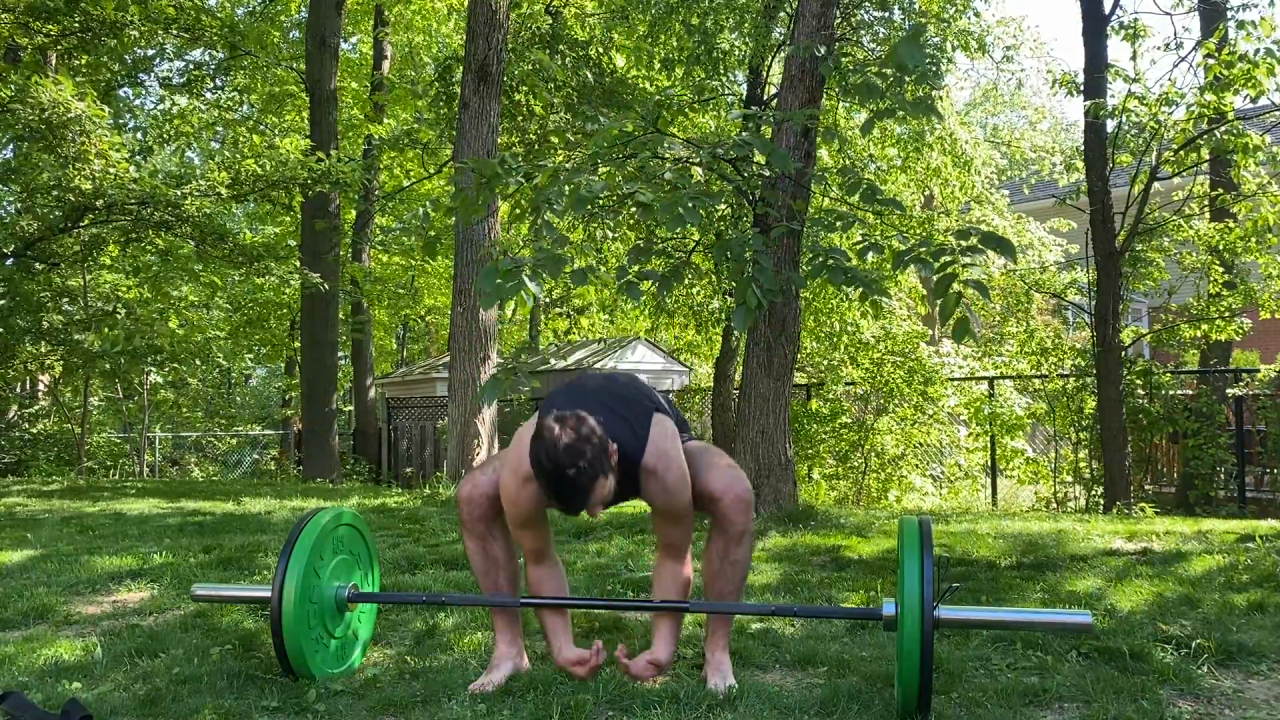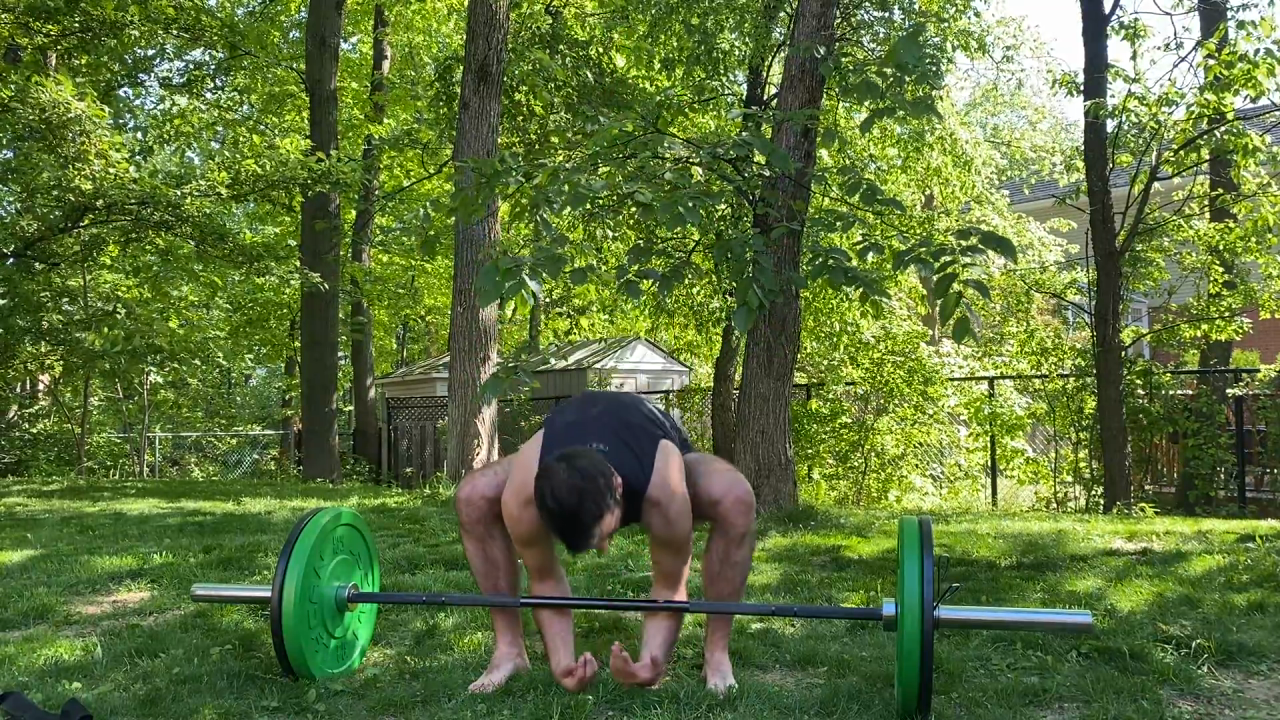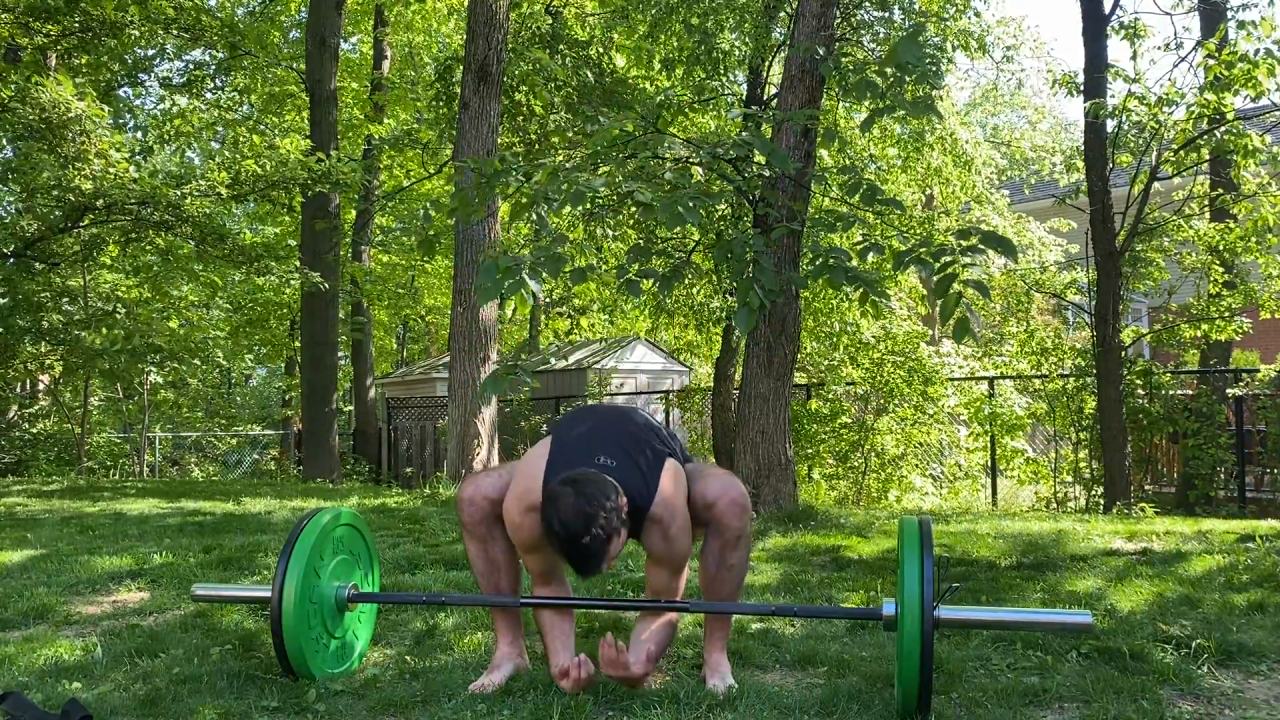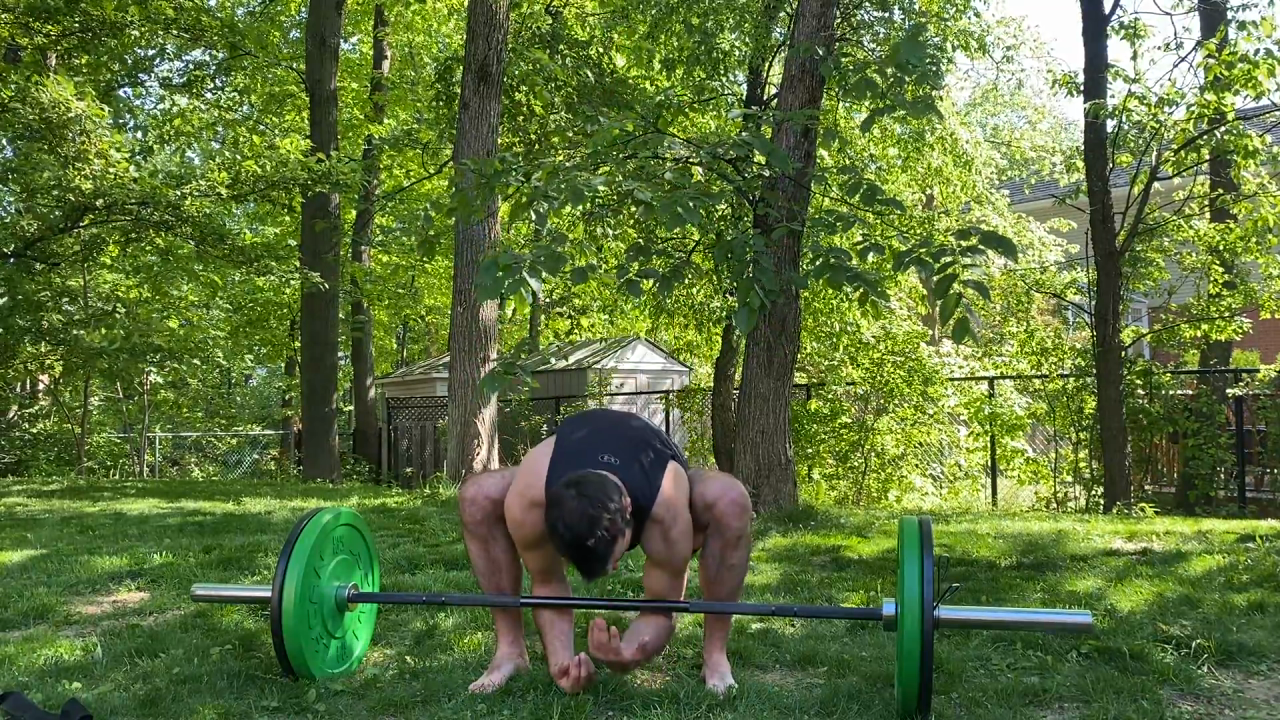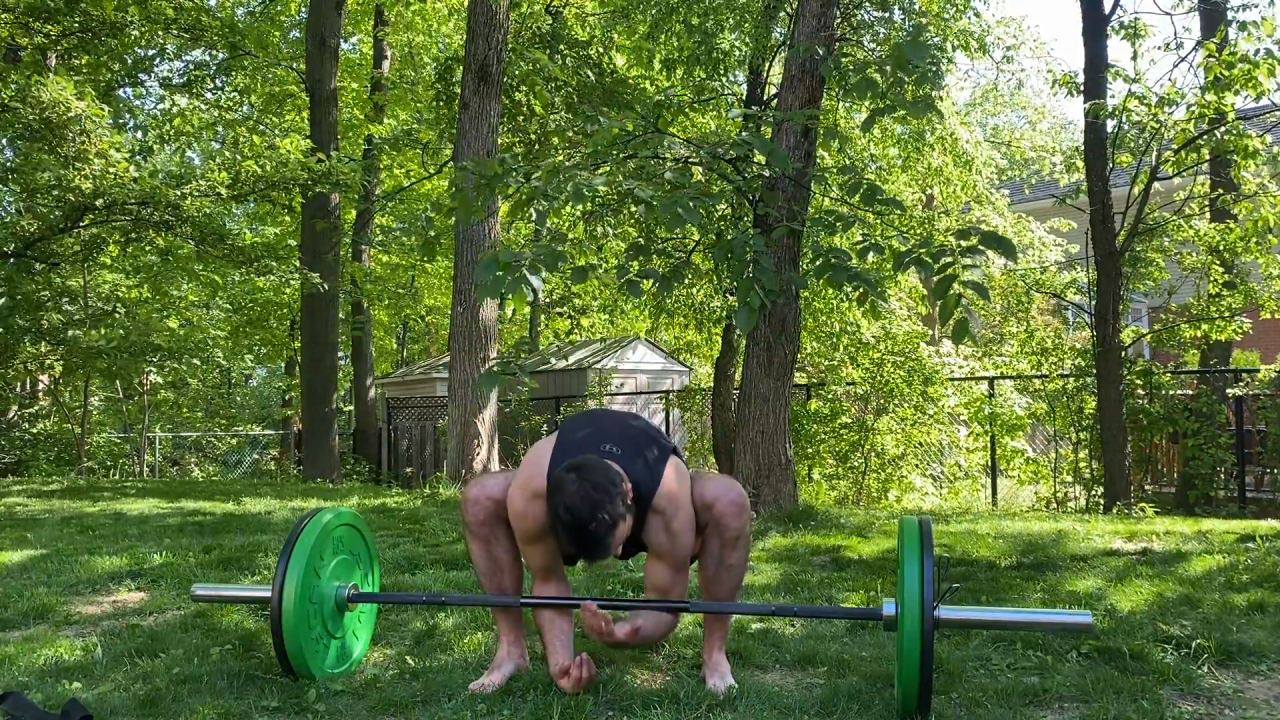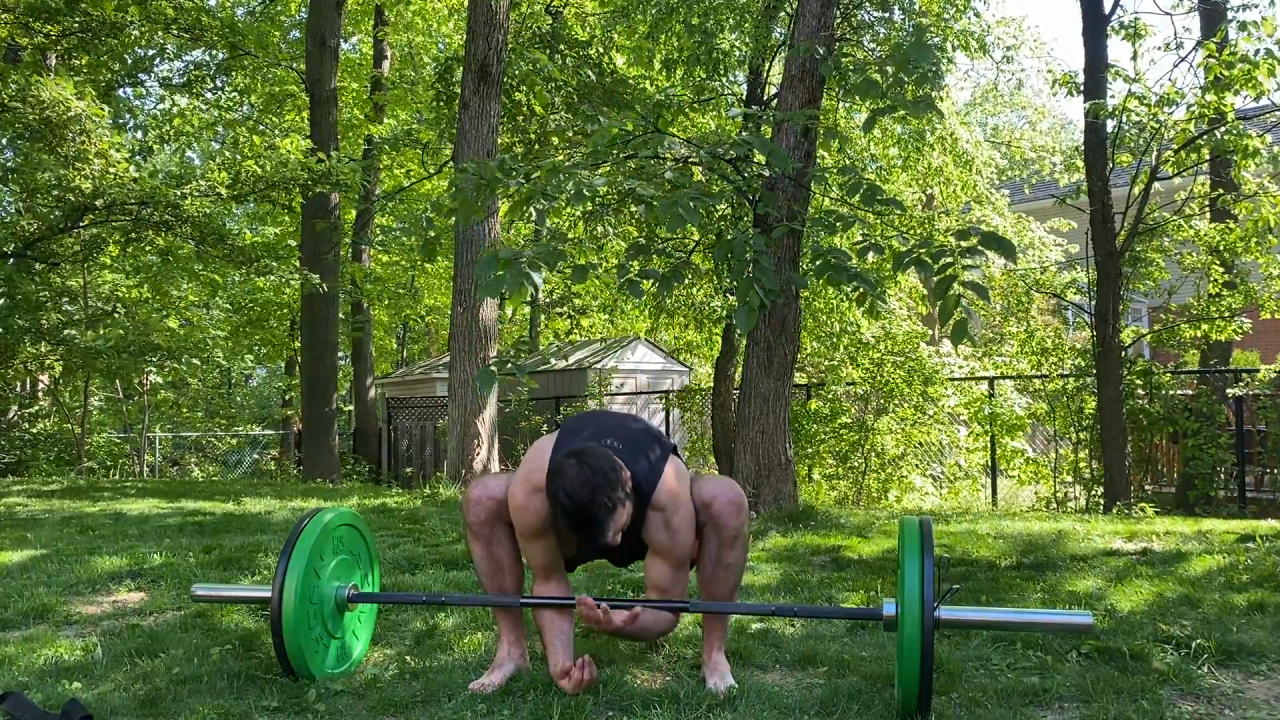
dt=0.1s
person 1, frame 1
left shoulder: (662, 465)
right shoulder: (520, 474)
left elbow: (674, 556)
right elbow: (540, 562)
left wrist: (661, 650)
right wrist: (562, 647)
left hip: (651, 438)
left knee: (734, 497)
right knee: (474, 498)
left ankle: (717, 652)
right ankle: (509, 648)
person 1, frame 2
left shoulder: (663, 493)
right shoulder: (523, 496)
left elbow: (670, 585)
right elbow: (544, 577)
left wrist: (651, 661)
right wrist: (561, 659)
left hip: (658, 455)
left knee: (734, 500)
right knee: (474, 499)
left ankle: (716, 653)
right ankle: (509, 648)
person 1, frame 3
left shoulder: (665, 506)
right shoulder: (525, 503)
left elbow: (662, 603)
right elbow: (547, 583)
left wrist: (639, 663)
right wrist: (561, 661)
left hip: (652, 477)
left knee: (730, 502)
right knee: (475, 498)
left ankle: (715, 653)
right ankle: (510, 648)
person 1, frame 4
left shoulder: (666, 508)
right shoulder: (527, 499)
left elbow: (660, 609)
right elbow: (547, 583)
left wrist: (631, 652)
right wrist: (560, 661)
left knee: (730, 503)
right knee: (477, 498)
left ankle: (715, 654)
right ankle: (510, 648)
person 1, frame 5
left shoulder: (668, 498)
right shoulder: (530, 493)
left elbow: (664, 606)
right elbow: (547, 580)
left wrist: (625, 634)
right wrist: (560, 661)
left knee: (728, 502)
right knee: (480, 499)
left ankle: (714, 653)
right ankle: (511, 649)
person 1, frame 6
left shoulder: (668, 496)
right shoulder: (531, 488)
right elbow: (548, 580)
left wrist: (624, 624)
right wrist: (560, 662)
left knee: (726, 502)
right knee: (482, 500)
left ankle: (714, 653)
right ankle: (512, 649)
